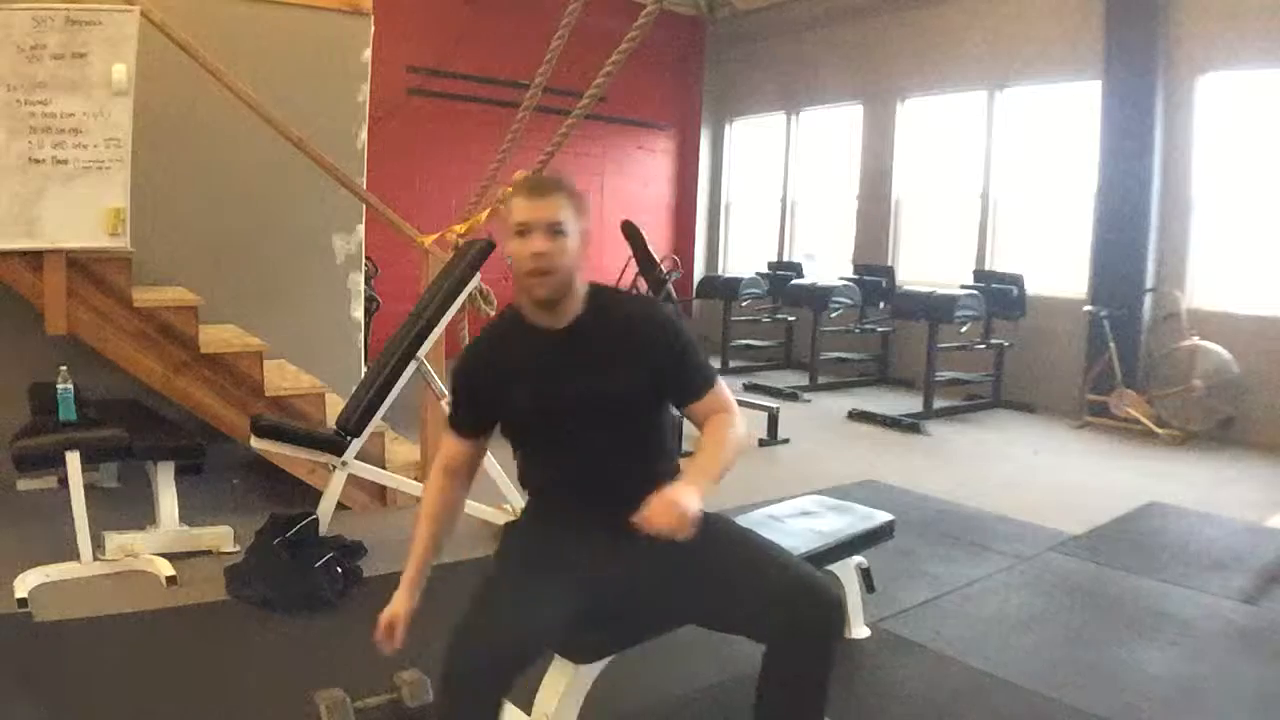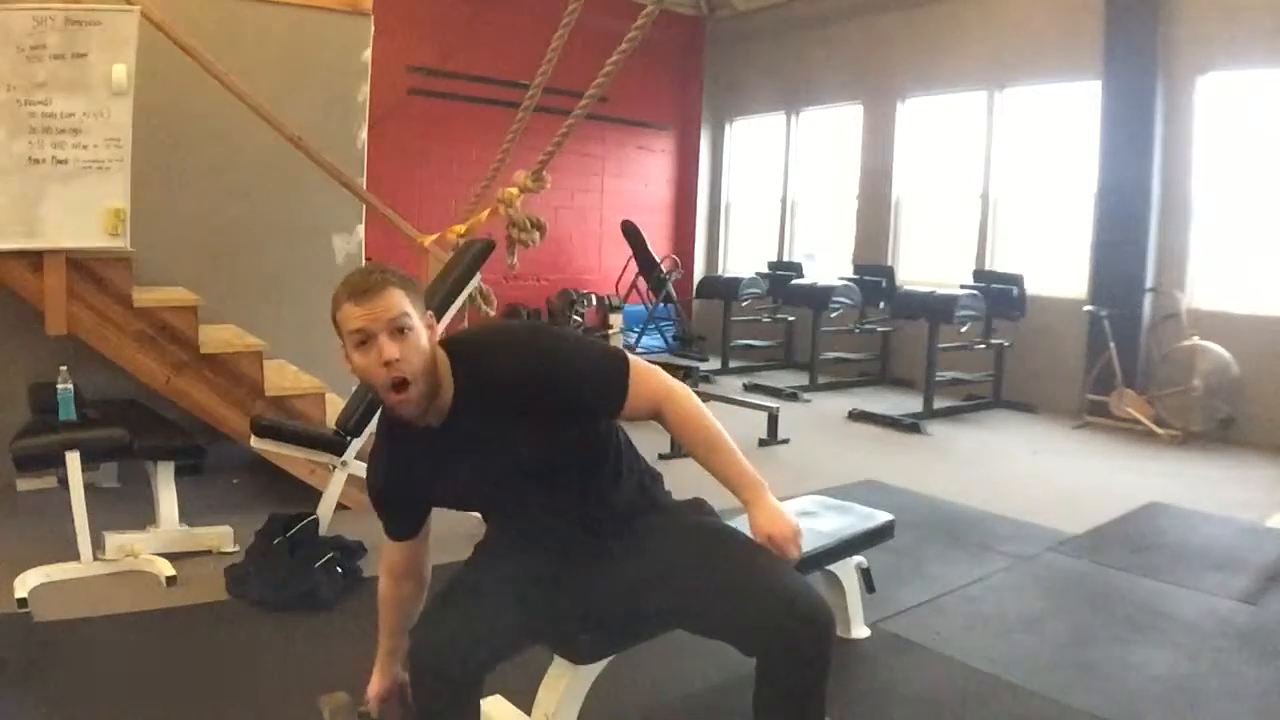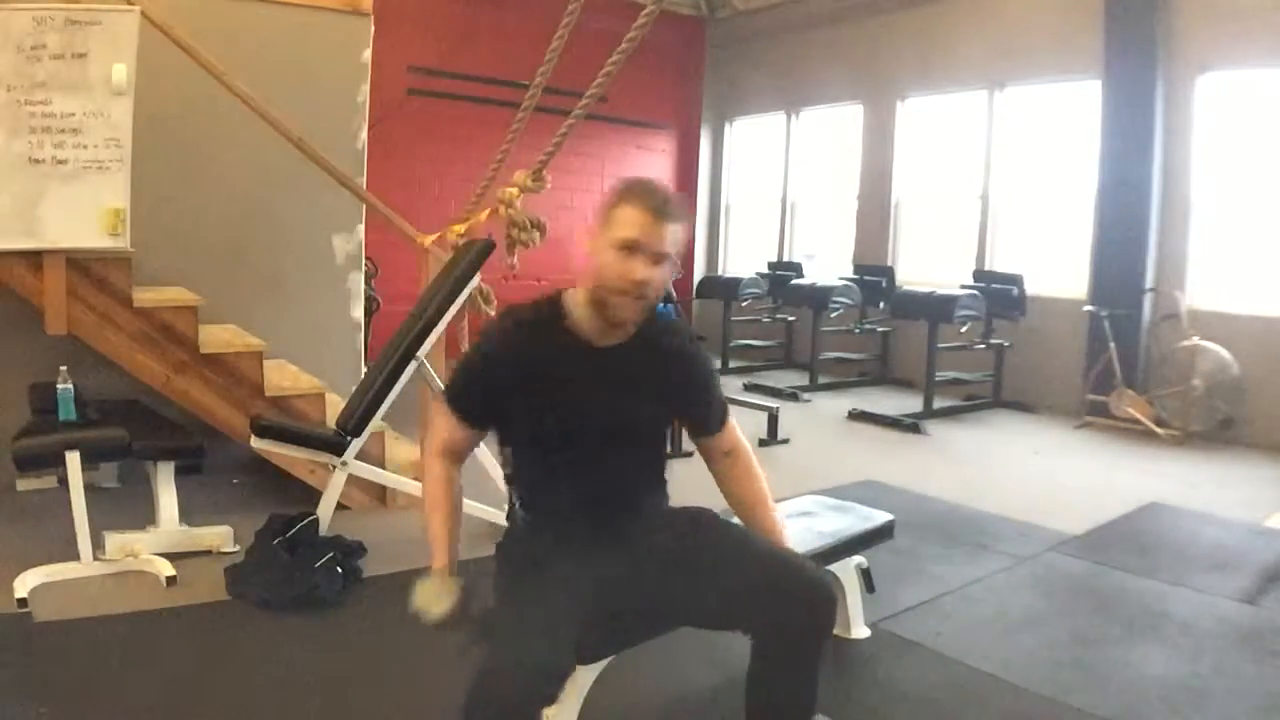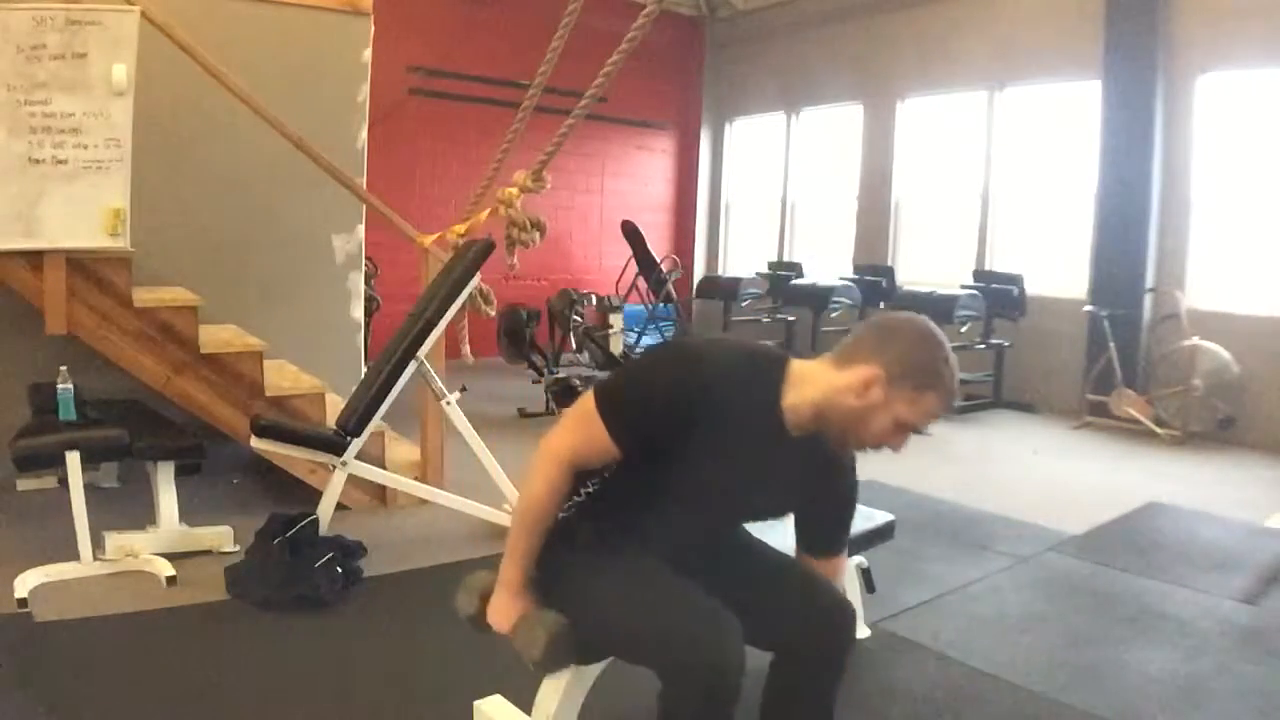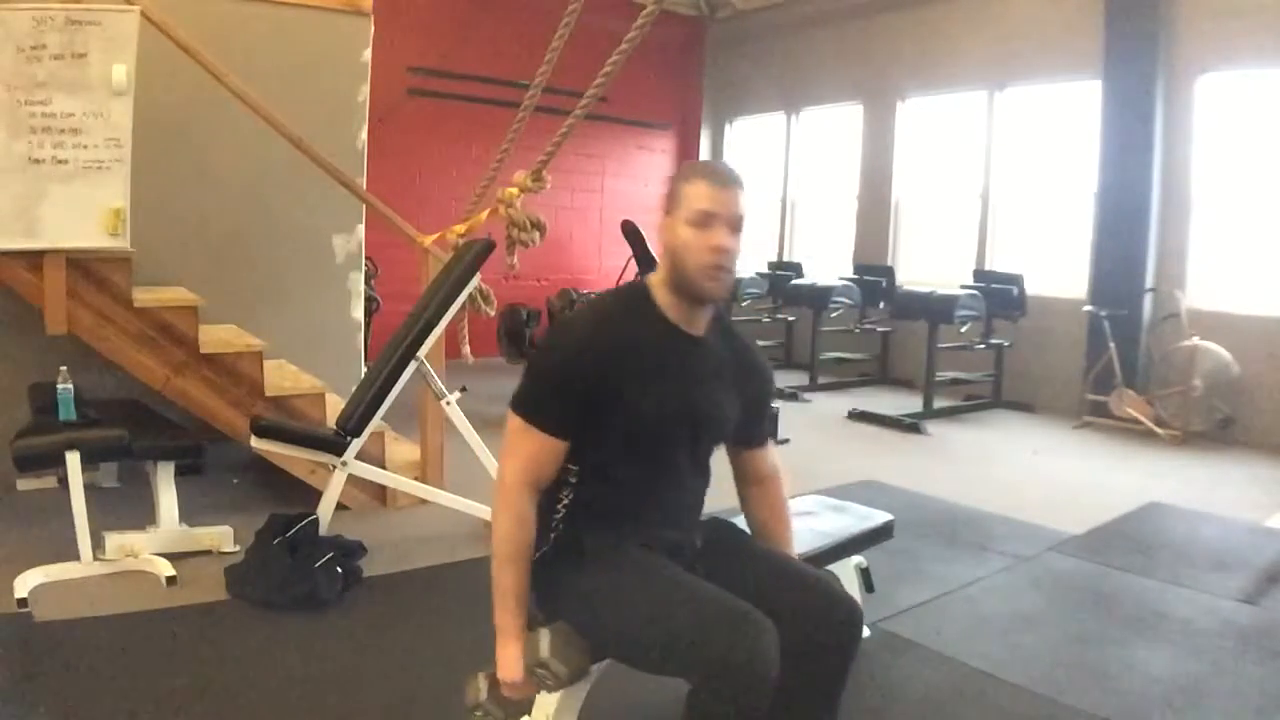
dt=0.7s
person 1, frame 1
left shoulder: (642, 324)
right shoulder: (489, 356)
left elbow: (722, 417)
right elbow: (452, 467)
left wrist: (688, 485)
right wrist: (410, 586)
left hip: (659, 530)
right hip: (558, 539)
left knee: (813, 605)
right knee: (481, 648)
person 1, frame 2
left shoulder: (522, 359)
right shoulder: (395, 456)
left elbow: (664, 396)
right elbow: (403, 572)
left wrist: (757, 497)
right wrist: (387, 664)
left hip: (639, 527)
right hip: (530, 556)
left knee: (802, 622)
right knee: (436, 655)
person 1, frame 3
left shoulder: (675, 354)
right shoulder: (512, 346)
left elbow: (727, 452)
right elbow: (444, 452)
left wrist: (782, 561)
right wrist: (442, 568)
left hip: (653, 534)
right hip: (552, 548)
left knee: (806, 597)
person 1, frame 4
left shoulder: (828, 466)
right shoulder: (702, 376)
left elbow: (822, 580)
right elbow: (562, 452)
right wrist: (512, 586)
right hip: (590, 548)
left knee: (827, 621)
right knee: (707, 649)
person 1, frame 5
left shoulder: (740, 362)
right shoulder: (590, 340)
left elbow: (759, 478)
right elbow: (519, 485)
left wrist: (785, 589)
right wrist: (511, 632)
left hip: (685, 542)
right hip: (586, 558)
left knee: (831, 617)
right knee: (741, 645)
